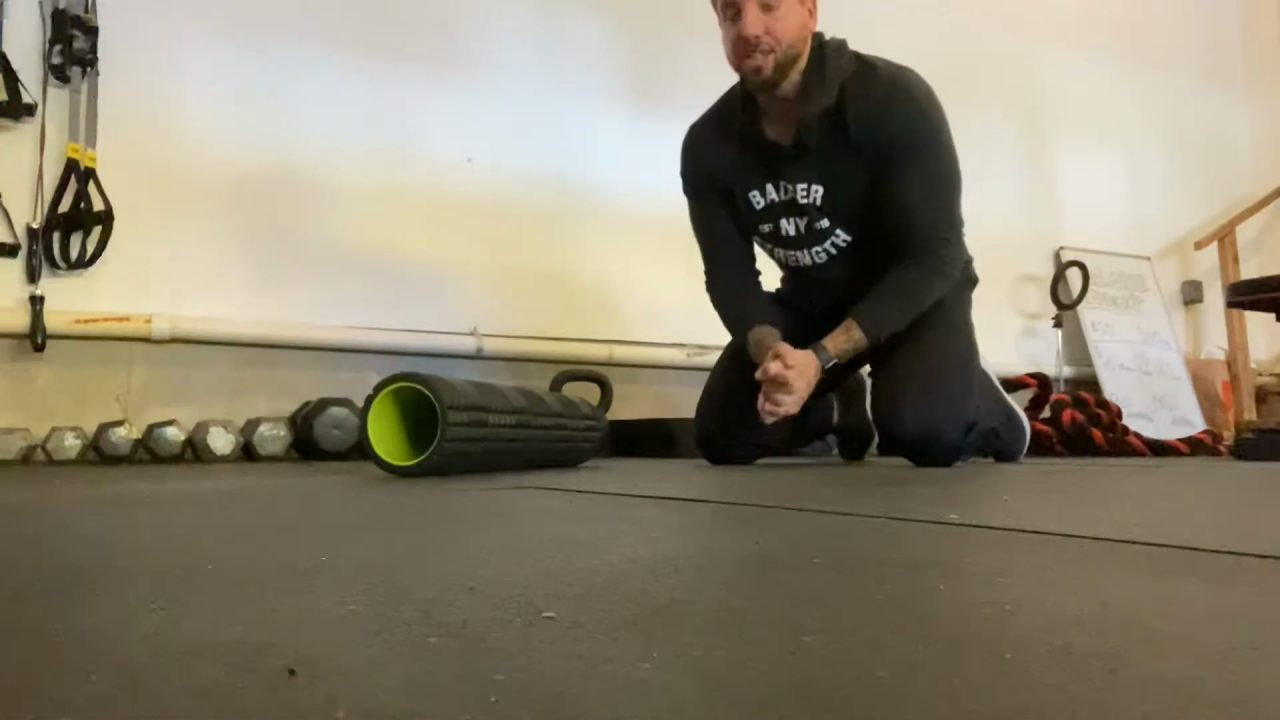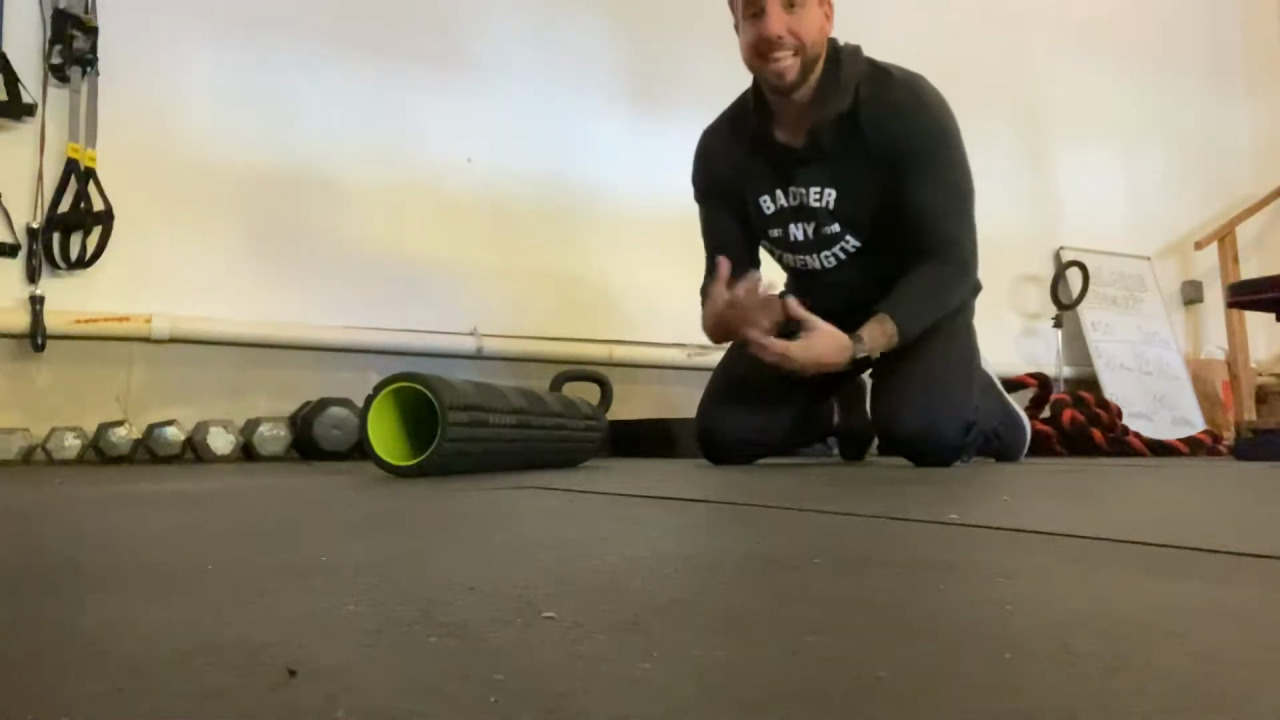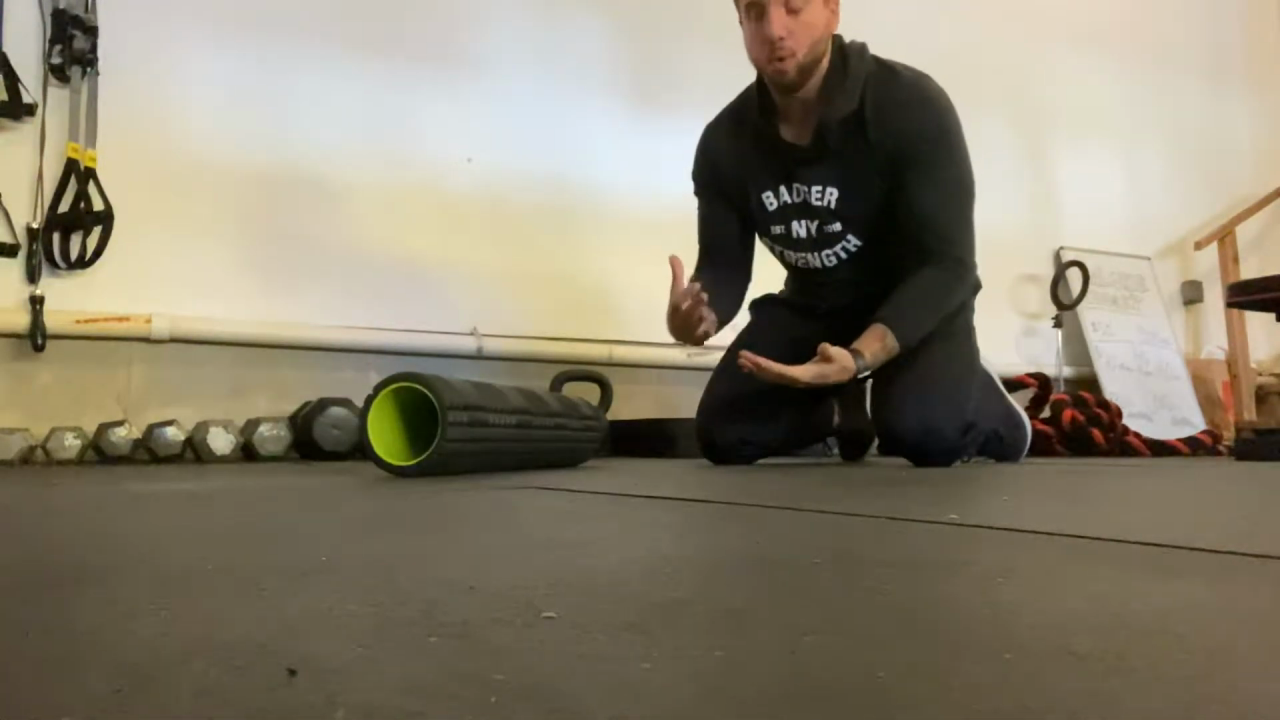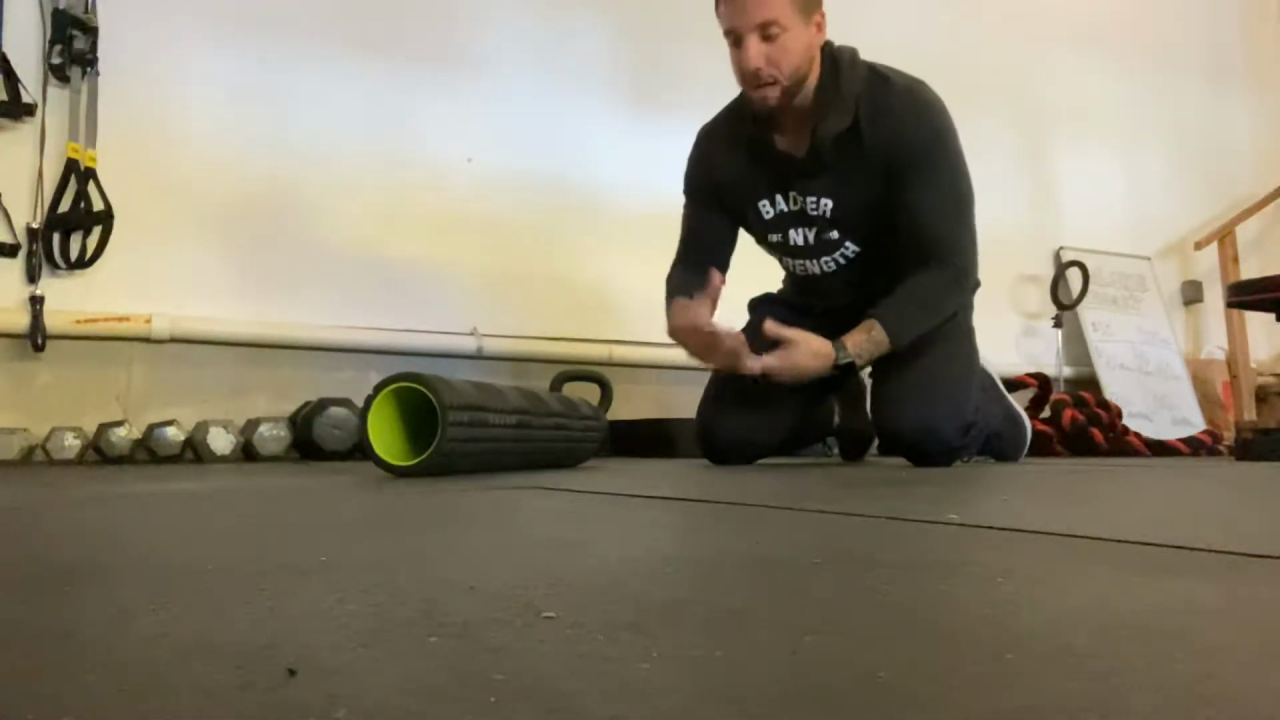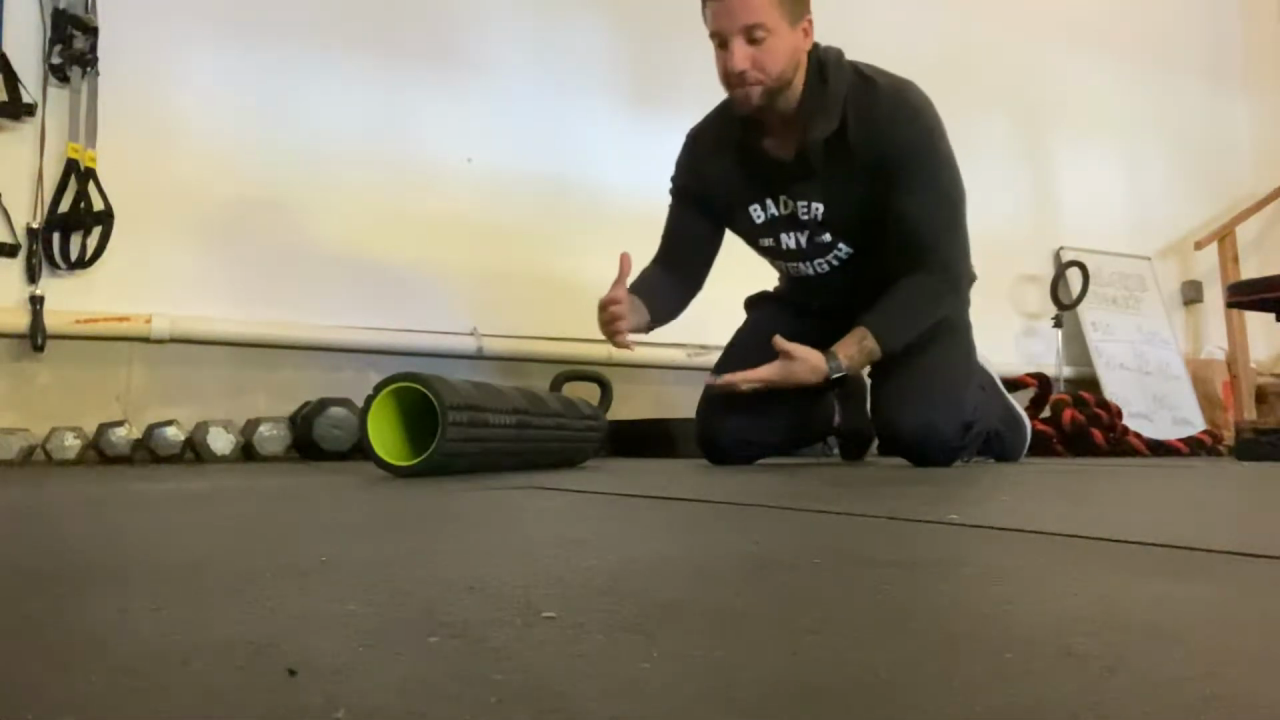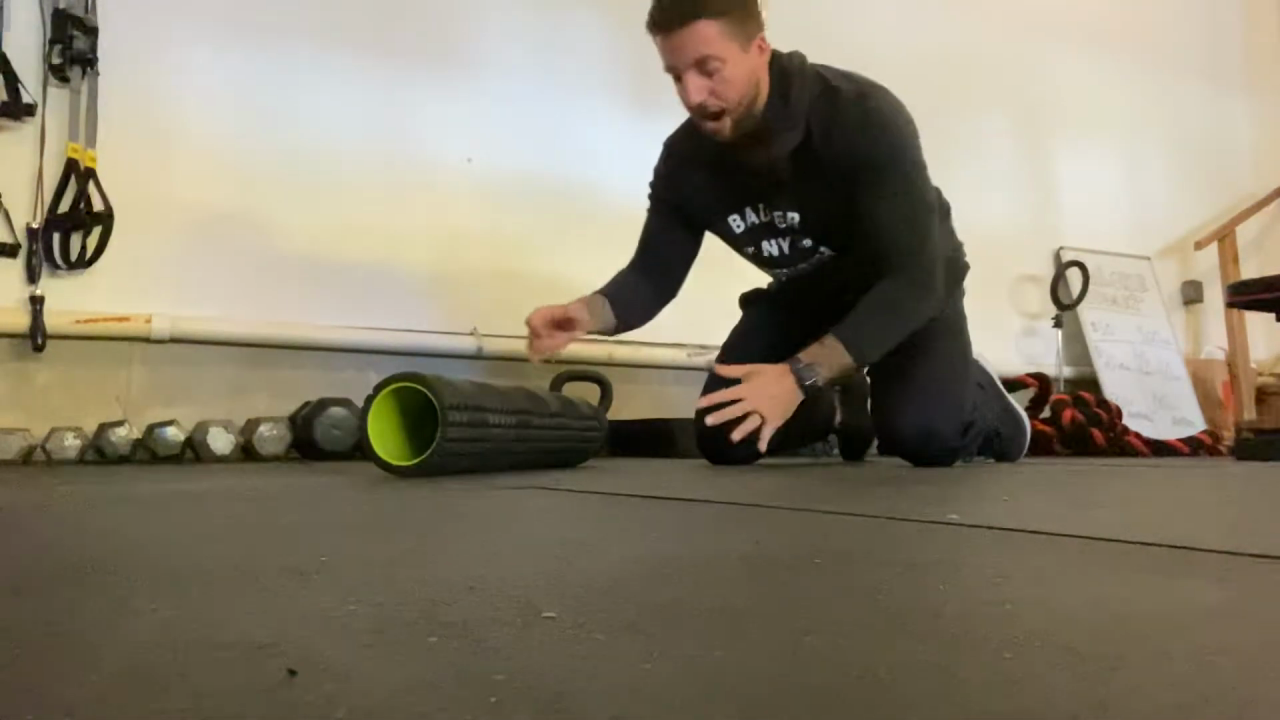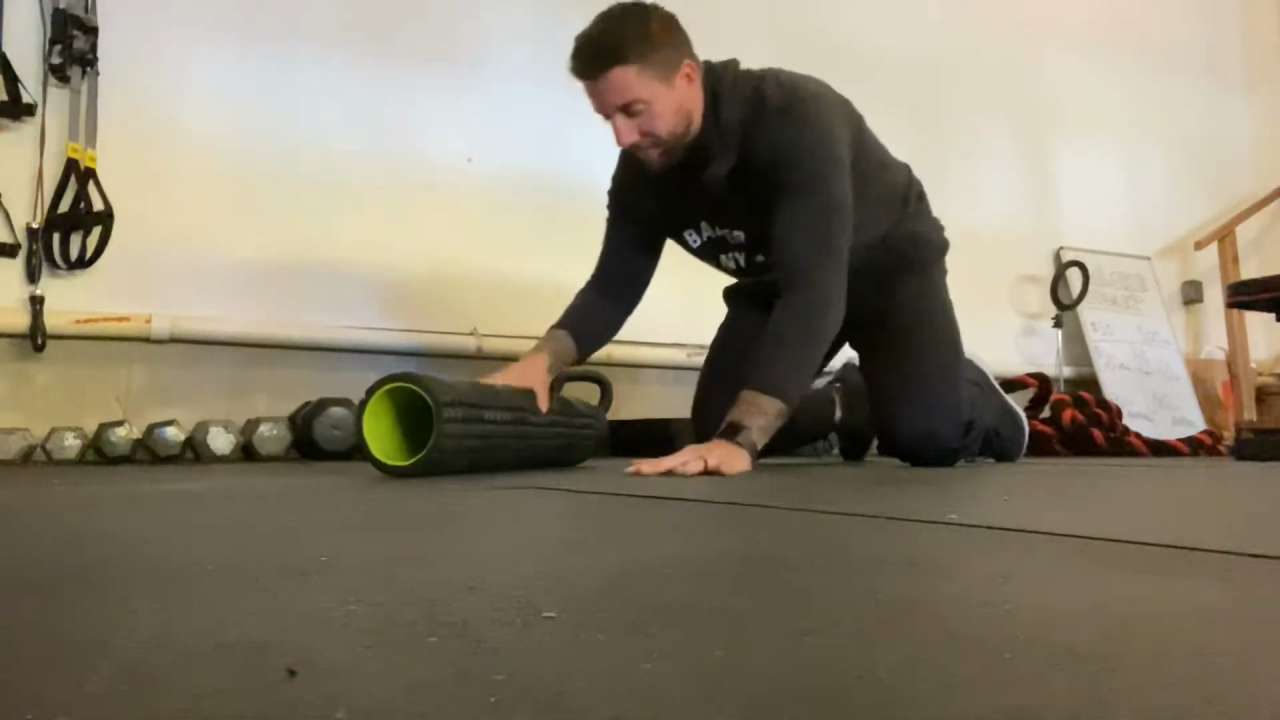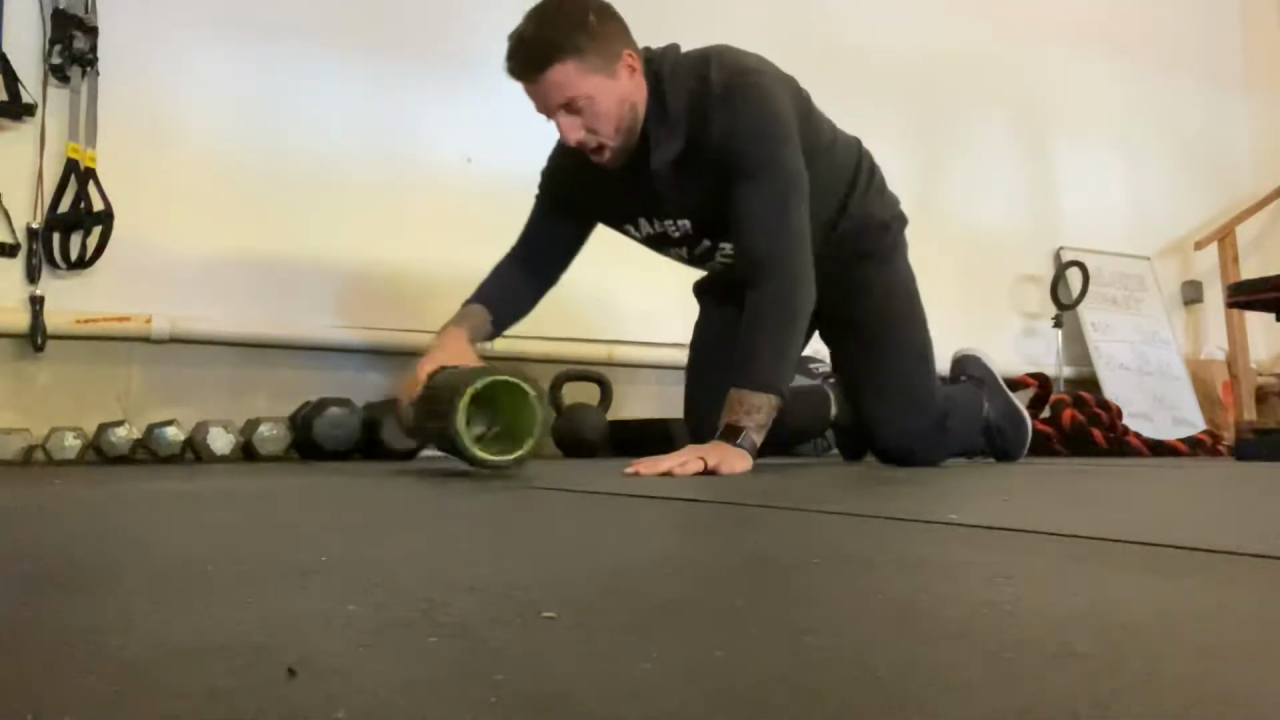
dt=0.4s
person 1, frame 1
left shoulder: (894, 99)
right shoulder: (708, 145)
left elbow: (933, 258)
right elbow: (730, 276)
left wrist: (821, 358)
right wrist: (771, 355)
left hip: (918, 294)
right hip: (809, 301)
left knee: (926, 432)
right knee: (722, 436)
left ankle: (981, 406)
right ankle: (840, 405)
person 1, frame 2
left shoulder: (906, 106)
right shoulder: (721, 148)
left elbow: (950, 262)
right elbow: (729, 273)
left wrist: (854, 348)
right wrist: (719, 320)
left hip: (922, 302)
right hip: (815, 306)
left knee: (925, 431)
right knee: (723, 434)
left ankle: (983, 407)
right ankle: (841, 407)
person 1, frame 3
left shoulder: (910, 104)
right shoulder: (725, 142)
left elbow: (948, 265)
right elbow: (724, 268)
left wrist: (859, 359)
right wrist: (698, 316)
left hip: (920, 301)
right hip: (812, 304)
left knee: (924, 432)
right knee: (723, 434)
left ankle: (986, 409)
right ankle: (842, 410)
person 1, frame 4
left shoulder: (904, 111)
right shoulder: (720, 145)
left elbow: (950, 268)
right elbow: (697, 263)
left wrist: (840, 355)
right wrist: (682, 318)
left hip: (919, 301)
right hip: (811, 303)
left knee: (926, 432)
right knee: (723, 435)
left ankle: (985, 408)
right ankle: (843, 408)
person 1, frame 5
left shoulder: (893, 112)
right shoulder: (709, 148)
left elbow: (941, 273)
right elbow: (679, 269)
left wrist: (832, 365)
right wrist: (631, 311)
left hip: (914, 298)
right hip: (808, 301)
left knee: (925, 432)
right knee: (724, 436)
left ankle: (981, 404)
right ankle: (844, 408)
person 1, frame 6
left shoulder: (863, 117)
right shoulder: (687, 158)
left elbow: (916, 278)
right elbow: (654, 275)
left wrist: (800, 376)
right wrist: (585, 315)
left hip: (908, 291)
right hip: (804, 294)
left knee: (926, 434)
right knee: (721, 436)
left ankle: (977, 400)
right ankle: (844, 405)
person 1, frame 7
left shoulder: (795, 119)
right shoulder: (642, 172)
left elbow: (818, 291)
right elbow: (612, 289)
left wrist: (740, 440)
right wrist: (541, 359)
left hip: (890, 265)
right hip: (777, 284)
left knee: (928, 435)
right knee: (712, 441)
left ankle: (976, 401)
right ankle: (847, 404)
person 1, frame 8
left shoulder: (739, 97)
right shoulder: (580, 164)
left elbow: (784, 276)
right elbow: (531, 264)
left wrist: (738, 439)
right wrist: (459, 332)
left hip: (848, 245)
right hip: (741, 271)
left knee: (906, 435)
right knee: (707, 439)
left ankle: (977, 398)
right ankle: (843, 403)
